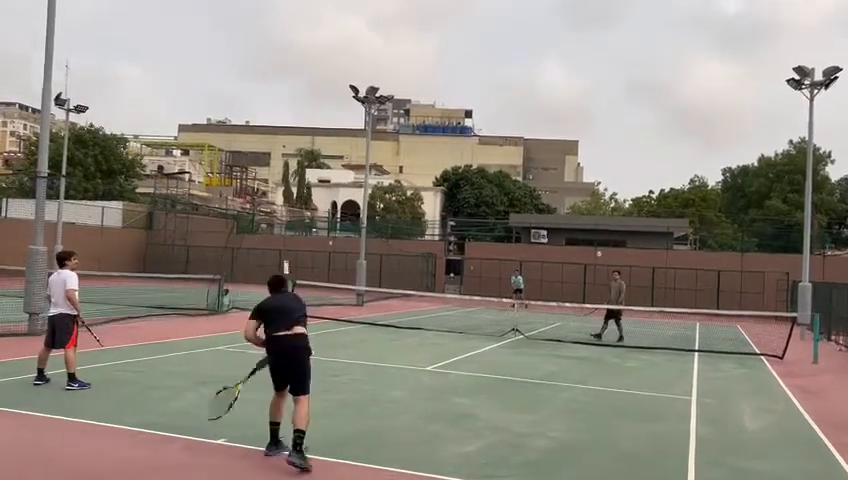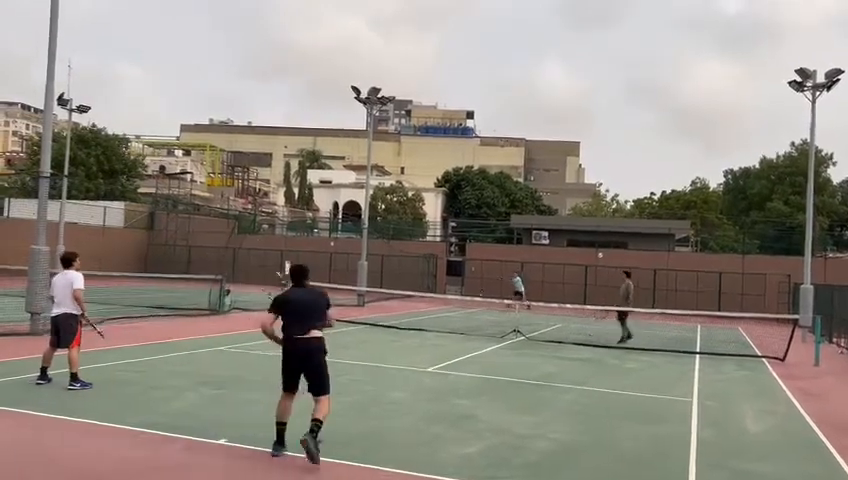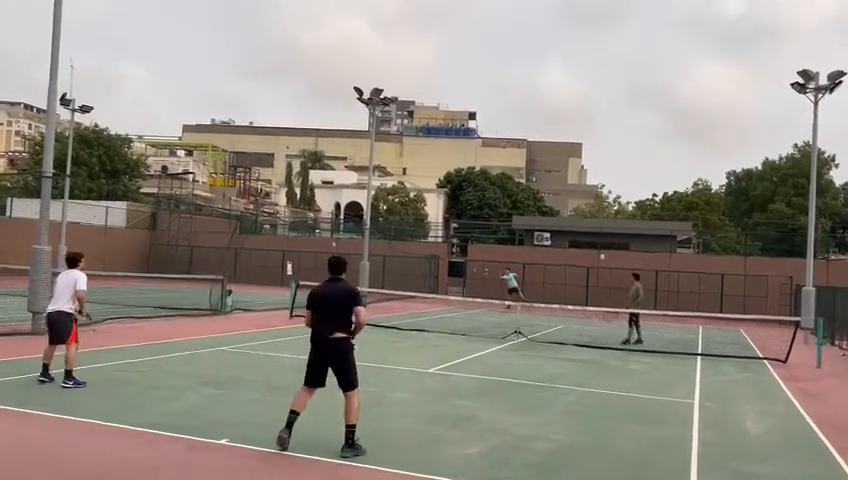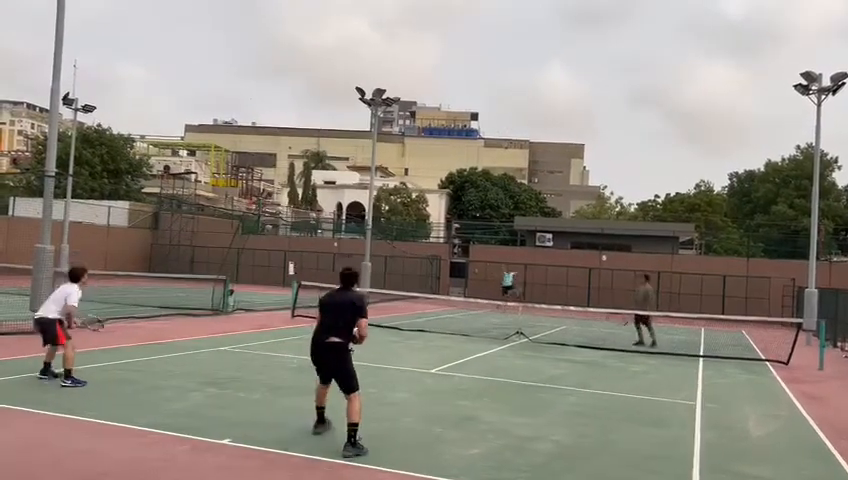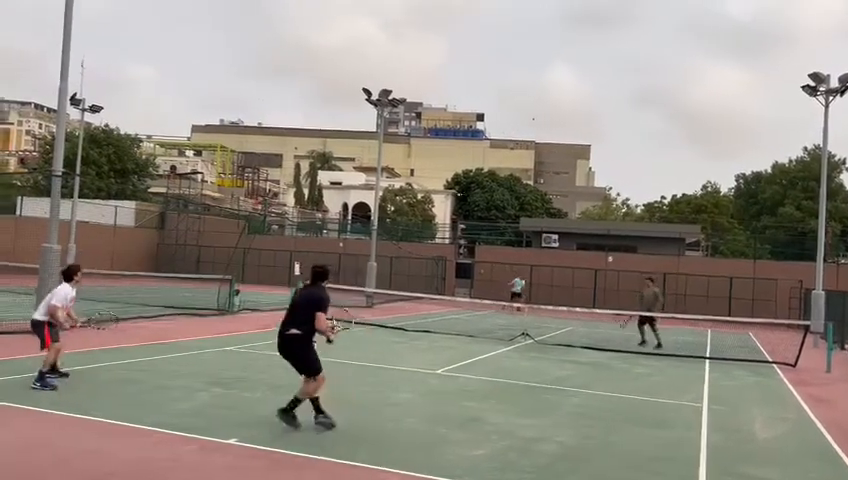
dt=0.4s
person 1, frame 1
left shoulder: (264, 305)
right shoulder: (297, 300)
left elbow: (248, 334)
left hip: (275, 345)
right hip: (298, 343)
left knee: (279, 393)
right knee: (301, 399)
left ankle: (274, 442)
right ankle: (297, 450)
person 1, frame 2
left shoulder: (282, 297)
right shoulder: (321, 295)
left elbow: (266, 327)
right elbow: (329, 323)
left wrist: (280, 341)
left hip: (291, 347)
right hip: (314, 346)
left knee: (287, 394)
right knee: (322, 400)
left ankle: (279, 442)
right ankle: (311, 436)
person 1, frame 3
left shoulder: (315, 292)
right shoulder: (351, 291)
left elbow: (308, 322)
right elbow: (361, 321)
right wrist: (351, 333)
left hip: (318, 344)
right hip: (341, 345)
left knee: (307, 389)
right knee: (352, 394)
left ankle: (287, 429)
right ankle: (350, 444)
person 1, frame 4
left shoulder: (326, 298)
right shoulder: (358, 301)
right elbow: (362, 333)
right wrist: (357, 340)
left hip: (317, 347)
right hip: (337, 349)
left knee: (324, 382)
right knee: (353, 396)
left ankle: (320, 421)
right ankle: (352, 443)
person 1, frame 5
left shoulder: (301, 291)
right shoulder: (322, 295)
right elbow: (320, 326)
left wrist: (325, 326)
right wrist: (329, 335)
left hip: (284, 339)
right hip: (298, 341)
left knee: (310, 374)
right knee: (318, 378)
left ankle: (319, 414)
right ankle: (287, 411)
person 2, frame 1
left shoulder: (53, 276)
right shoulder: (71, 275)
left elbow: (50, 297)
right elbow: (70, 295)
right wrist: (79, 311)
left hip: (53, 315)
right hip: (67, 316)
left knee: (47, 347)
right knee: (70, 347)
left ankle: (40, 376)
right ankle: (72, 381)
person 2, frame 2
left shoulder: (56, 277)
right shoulder: (77, 275)
left elbow: (52, 297)
right elbow: (77, 294)
right wrist: (83, 310)
left hip: (55, 315)
right hip: (69, 316)
left knee: (52, 346)
right knee: (74, 347)
left ankle: (42, 375)
right ankle: (74, 380)
person 2, frame 3
left shoulder: (61, 275)
right shoulder: (80, 275)
right elbow: (81, 295)
right wrist: (81, 308)
left hip: (51, 312)
right hip: (64, 314)
left knee: (52, 343)
right knee: (72, 345)
left ankle: (45, 373)
right ankle: (68, 378)
person 2, frame 4
left shoulder: (66, 287)
right shoulder: (76, 291)
right elbow: (69, 311)
left wrist: (70, 321)
right wrist: (70, 323)
left hip: (40, 318)
right hip: (50, 319)
left knee: (55, 343)
right knee: (69, 345)
left ankle: (46, 370)
right ankle: (68, 378)
person 2, frame 5
left shoulder: (72, 290)
right shoulder: (64, 290)
left elbow: (67, 307)
right elbow: (52, 310)
left wrist: (75, 320)
right wrist: (62, 324)
left hip: (47, 321)
right hip: (42, 321)
left knee: (55, 346)
right knee: (55, 347)
left ankle: (53, 369)
right ankle: (40, 380)
